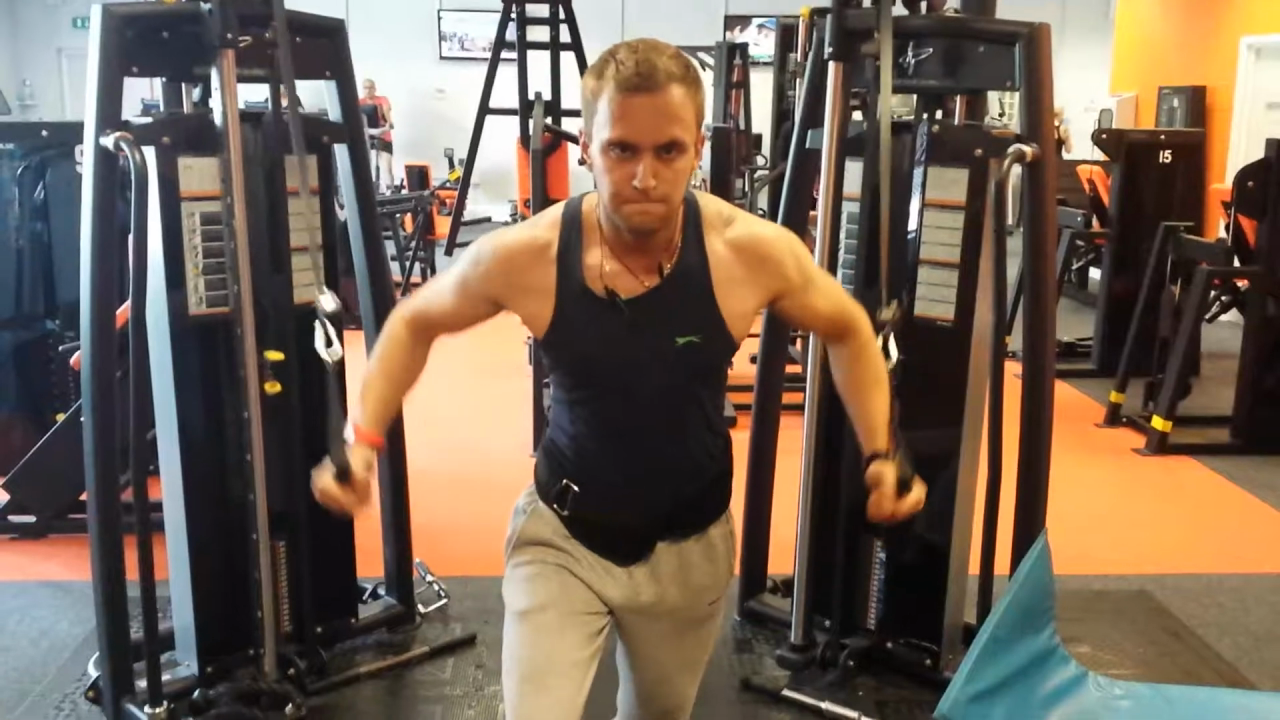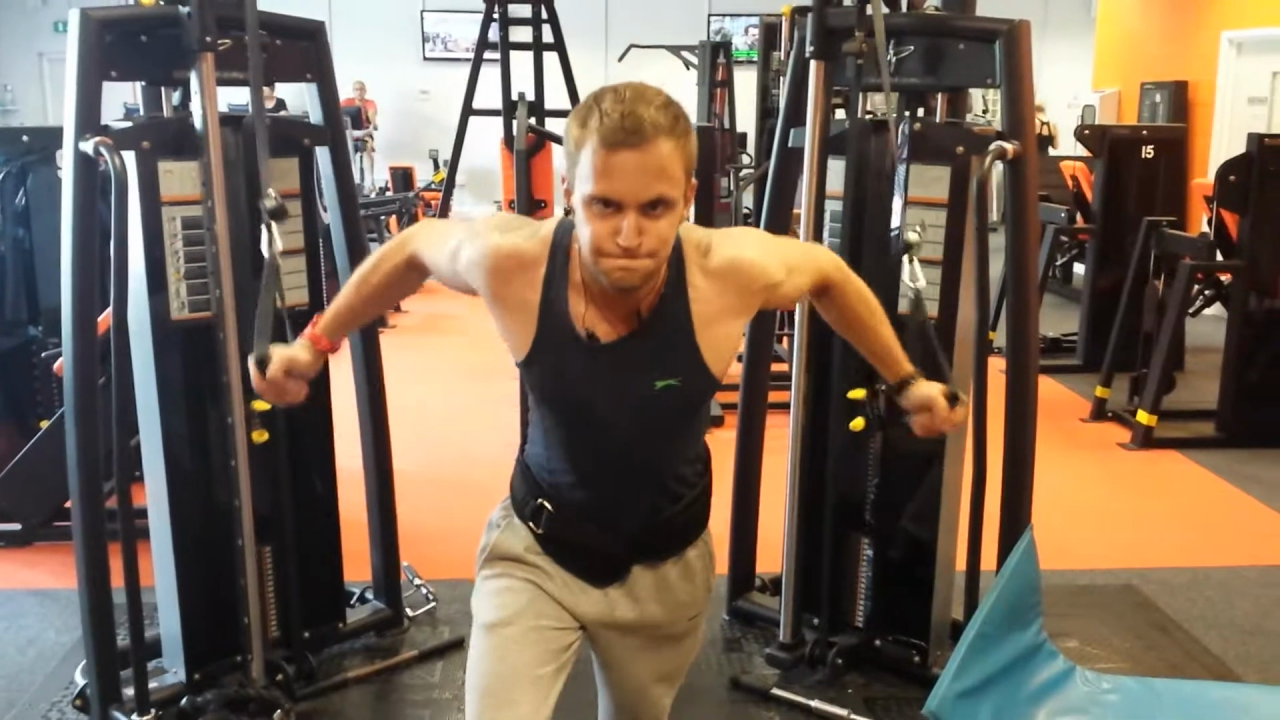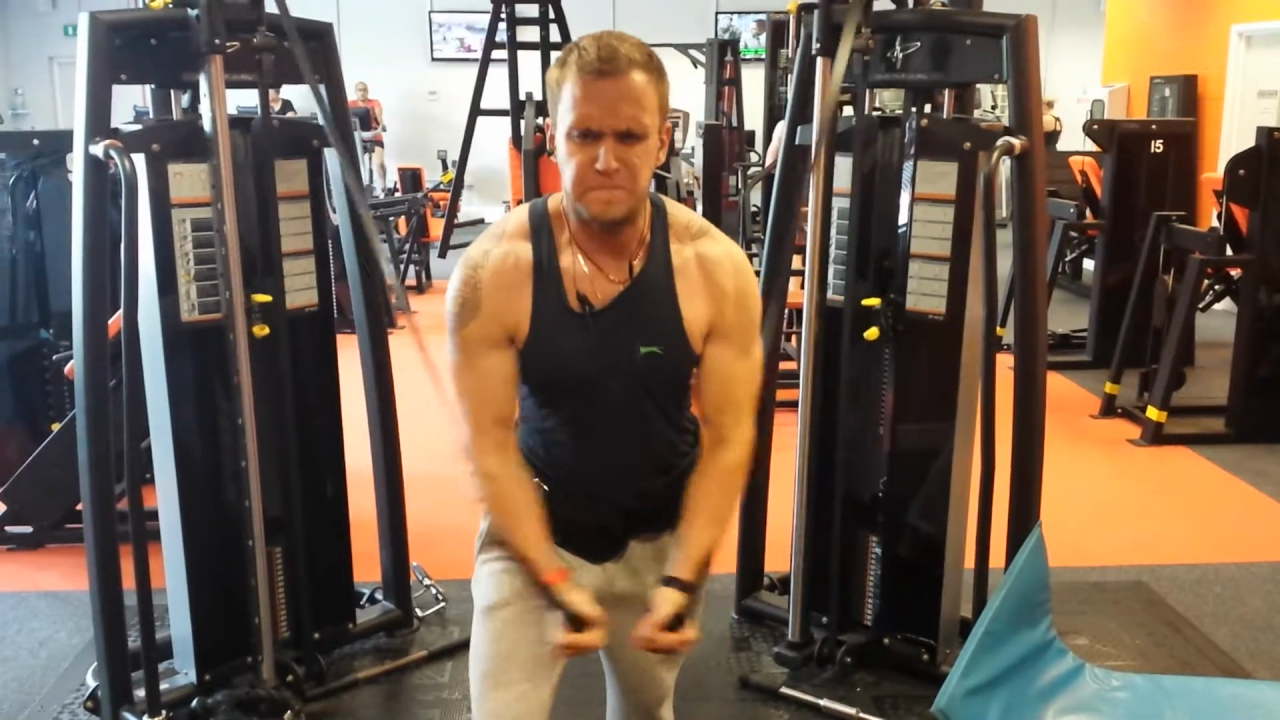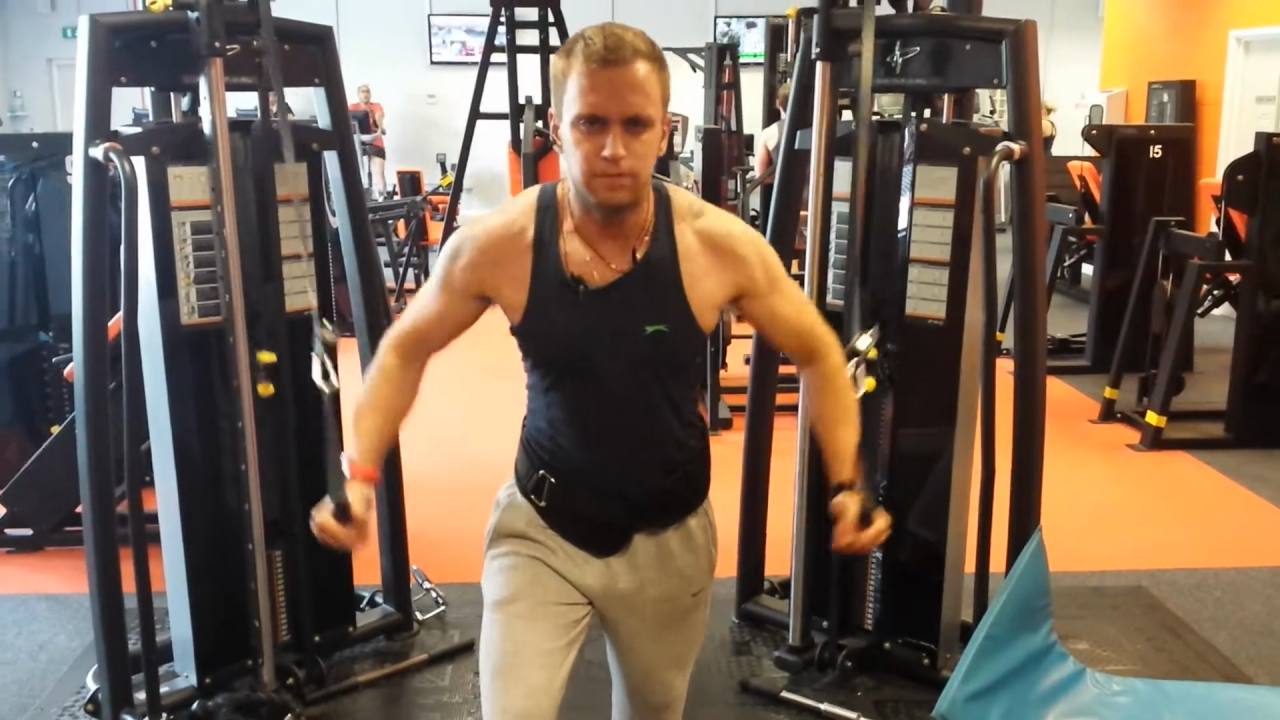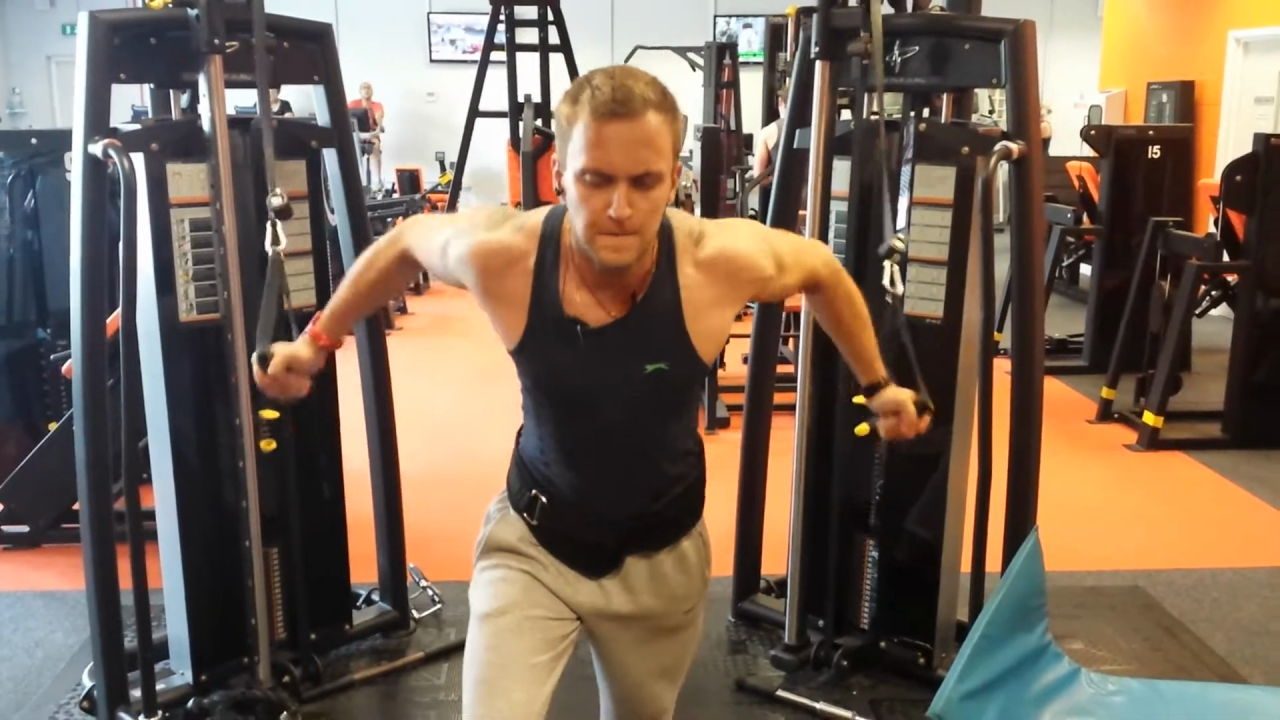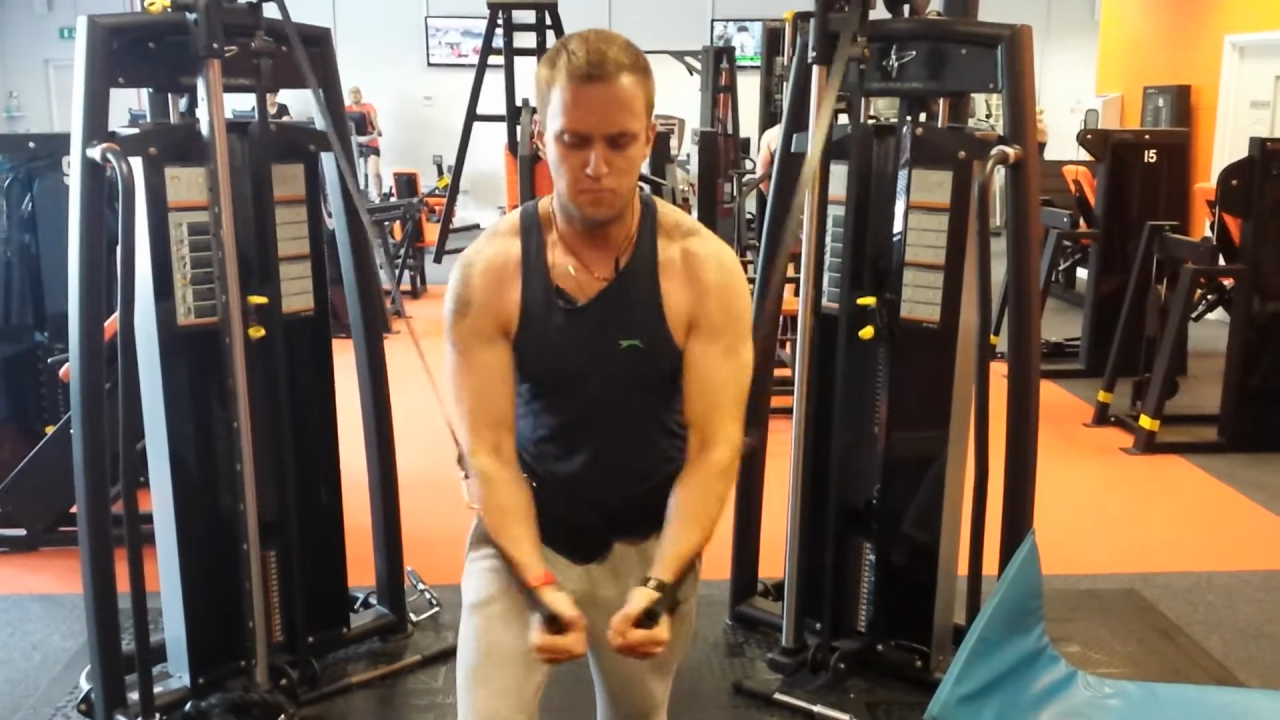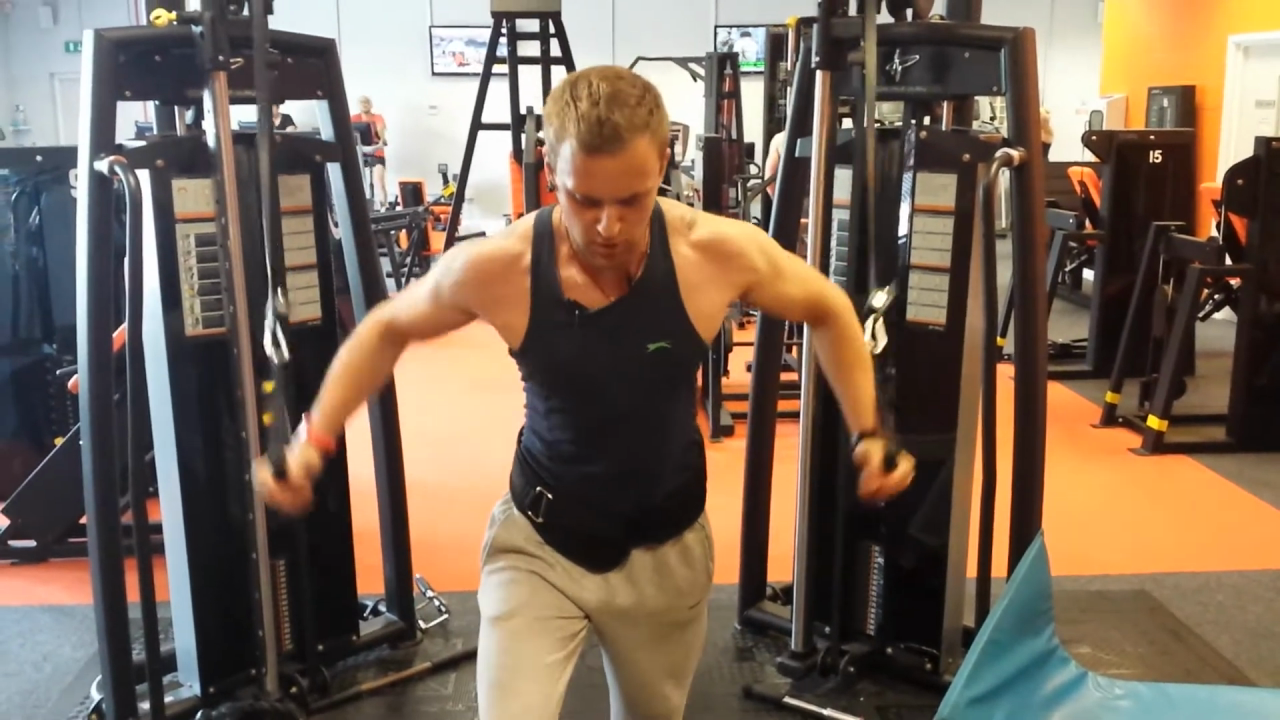
dt=0.5s
person 1, frame 1
left shoulder: (752, 250)
right shoulder: (526, 254)
left elbow: (847, 331)
right elbow: (417, 321)
left wrist: (880, 453)
right wrist: (364, 445)
left hip: (689, 541)
right hip: (562, 534)
person 1, frame 2
left shoulder: (735, 271)
right shoulder: (511, 259)
left elbow: (828, 273)
right elbow: (418, 246)
left wrist: (905, 380)
right wrist: (314, 344)
left hip: (668, 561)
right hip: (537, 550)
person 1, frame 3
left shoulder: (716, 268)
right shoulder: (492, 270)
left elbow: (728, 441)
right elbow: (491, 445)
left wrist: (682, 583)
right wrist: (556, 585)
left hip: (662, 533)
right hip: (535, 528)
person 1, frame 4
left shoulder: (719, 245)
right shoulder: (496, 245)
left elbow: (818, 354)
right elbow: (406, 347)
left wrist: (845, 483)
right wrist: (361, 475)
left hip: (669, 532)
right hip: (541, 526)
person 1, frame 5
left shoulder: (724, 260)
right shoulder: (500, 252)
left elbow: (820, 268)
right elbow: (407, 241)
left wrist: (877, 385)
right wrist: (316, 343)
left hip: (661, 552)
right hip: (532, 542)
person 1, frame 6
left shoulder: (703, 266)
right shoulder: (488, 268)
left elbow: (715, 448)
right elbow: (485, 452)
left wrist: (662, 587)
right wrist: (538, 589)
left hip: (650, 537)
right hip: (525, 526)
person 1, frame 7
left shoulder: (717, 250)
right shoulder: (497, 266)
left elbow: (827, 311)
right elbow: (387, 329)
left wrist: (868, 434)
right wrist: (313, 442)
left hip: (665, 545)
right hip: (538, 540)
